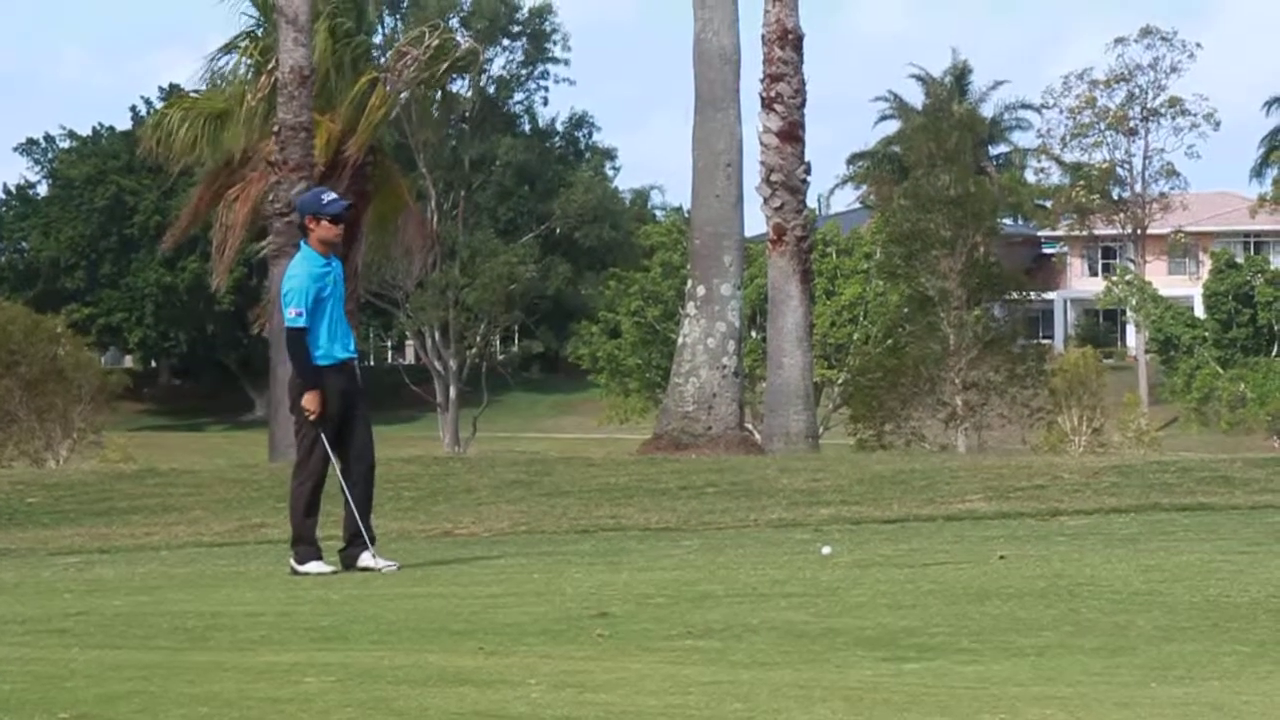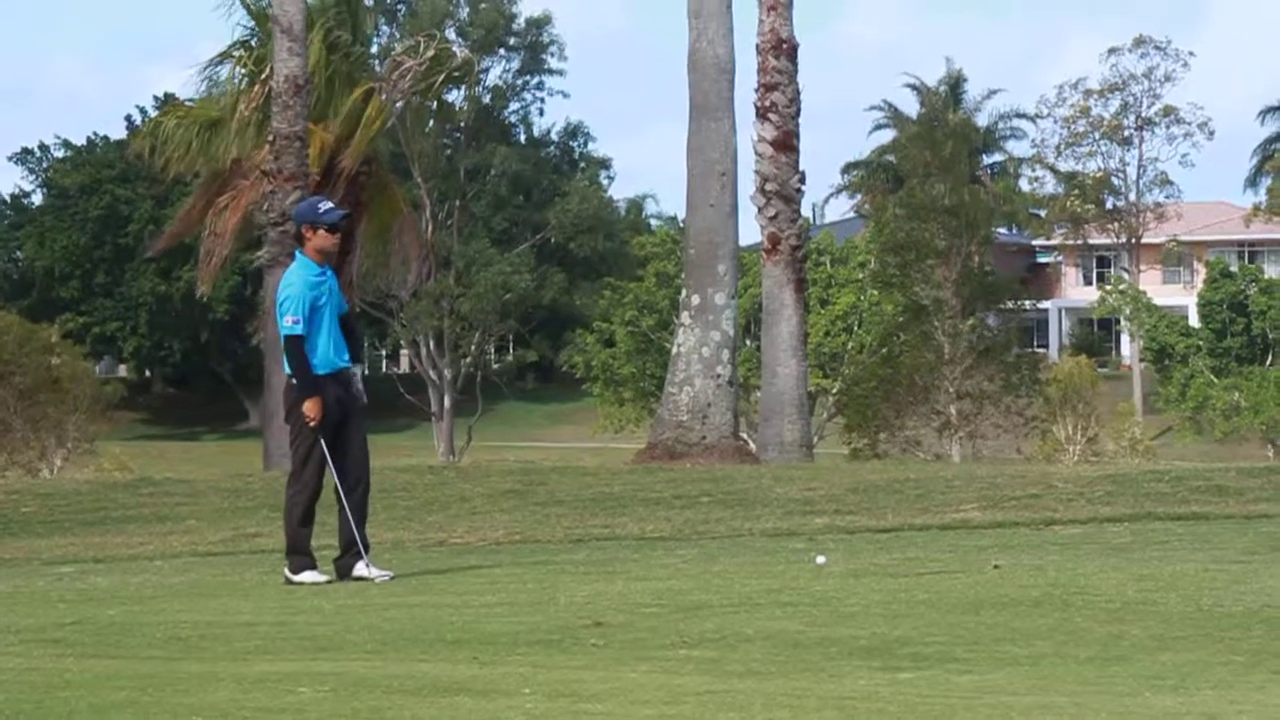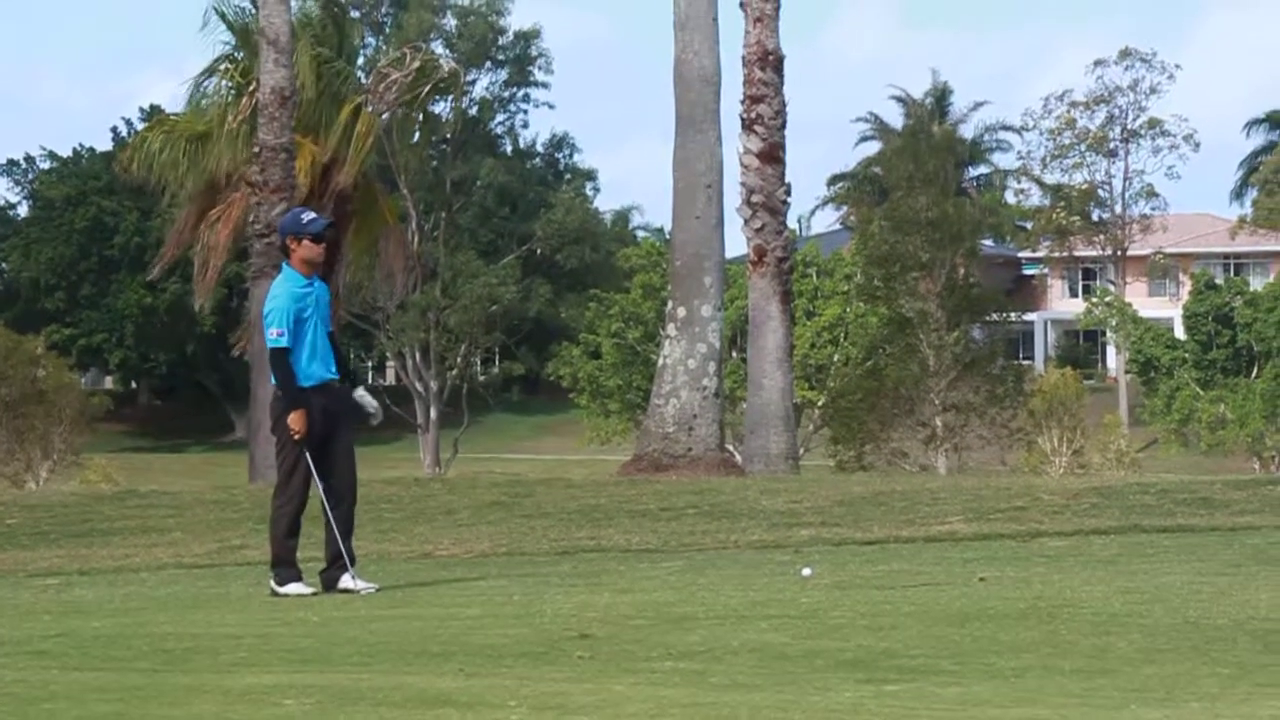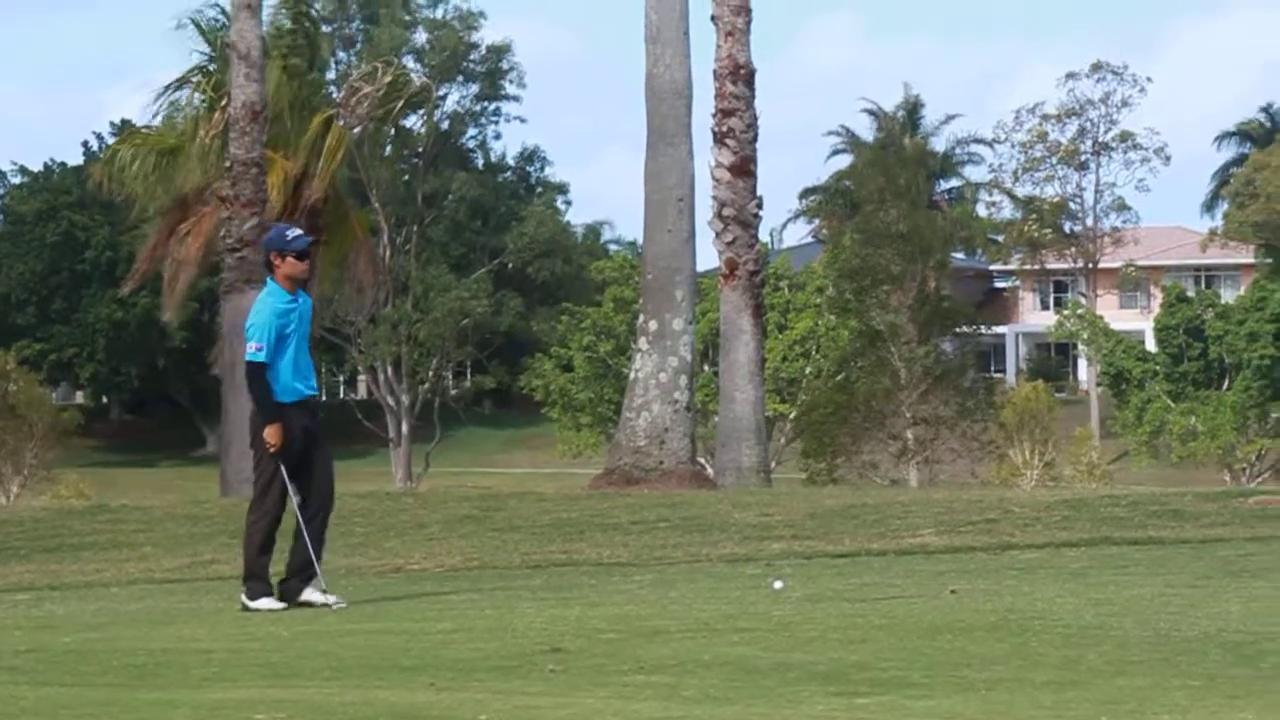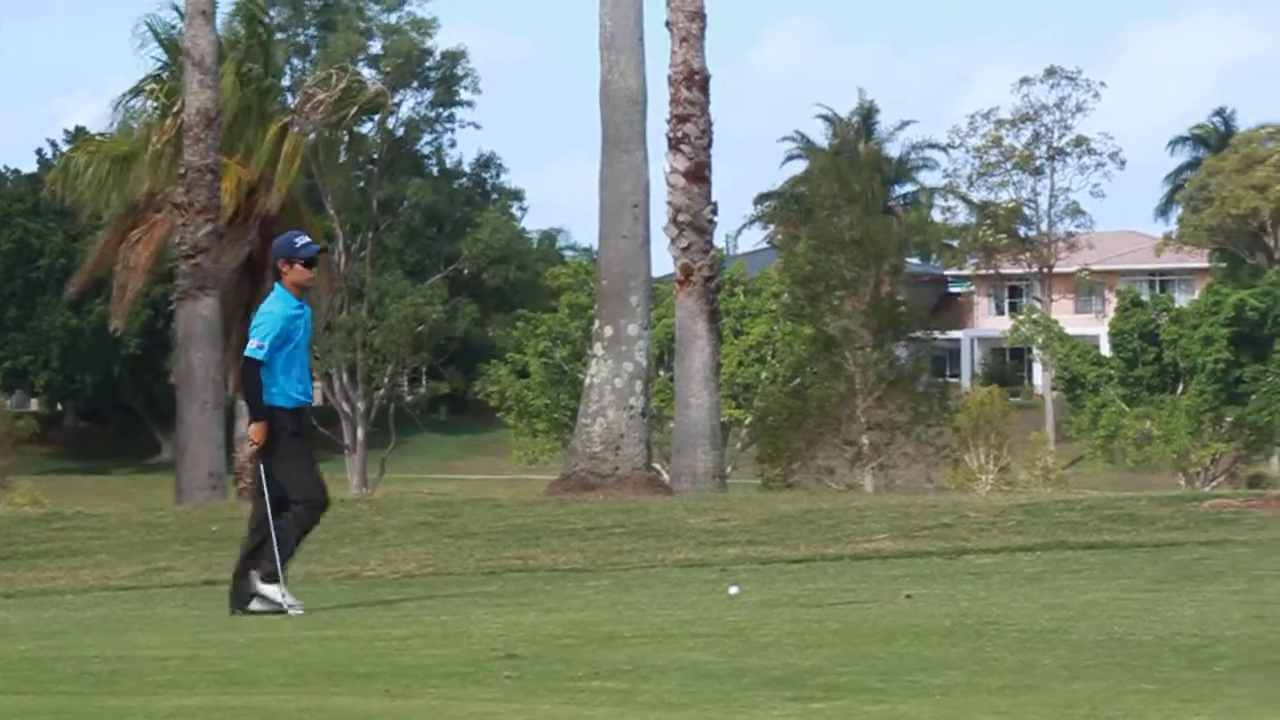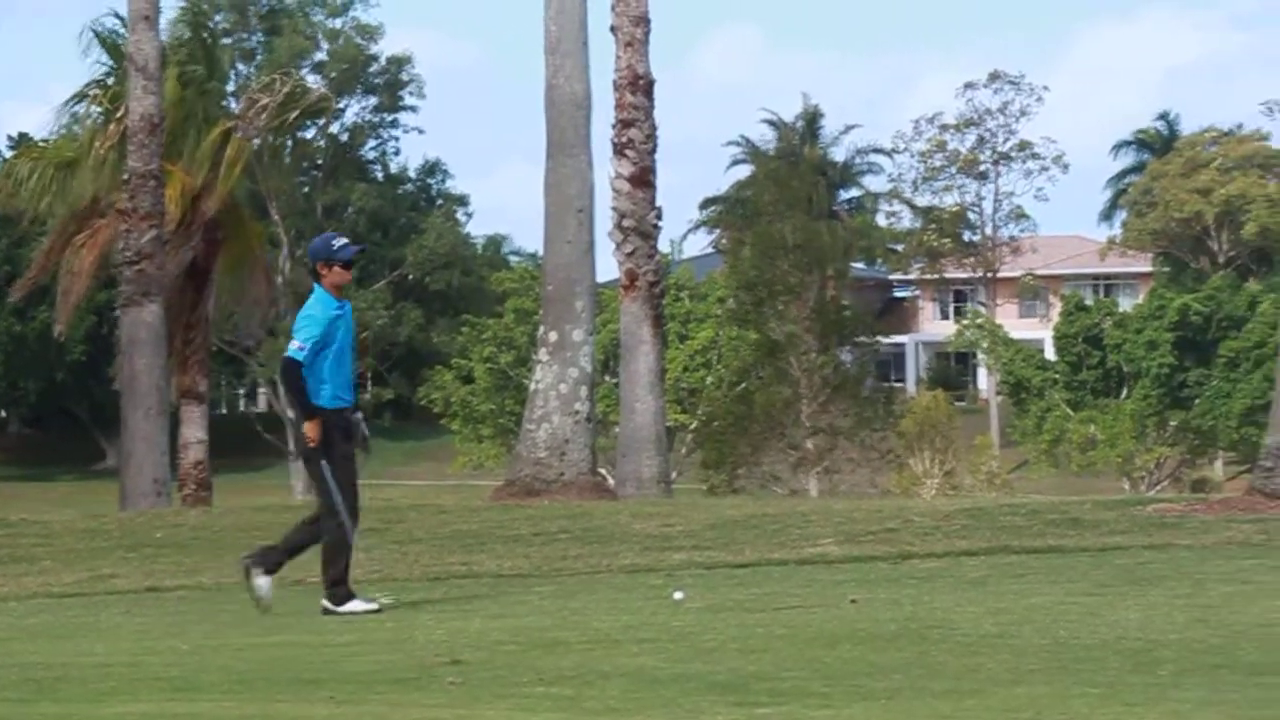
dt=0.5s
person 1, frame 1
left shoulder: (335, 265)
right shoulder: (301, 273)
right elbow: (294, 337)
right wrist: (310, 389)
left hip: (345, 373)
right hip: (317, 379)
left knee: (361, 463)
right knee: (312, 468)
left ankle: (358, 547)
right ankle: (304, 553)
person 1, frame 2
left shoulder: (328, 274)
right shoulder: (297, 282)
right elbow: (292, 344)
left wrist: (355, 366)
right wrist: (310, 395)
left hip: (341, 383)
right hip: (311, 389)
left knee: (356, 472)
right knee: (307, 478)
left ankle: (352, 557)
right ankle: (298, 562)
person 1, frame 3
left shoulder: (320, 288)
right shoulder: (283, 294)
right elbow: (278, 357)
left wrist: (354, 388)
right wrist: (295, 408)
left hip: (330, 395)
right hip: (299, 400)
left knee: (343, 485)
right knee: (293, 491)
left ankle: (338, 570)
right ankle: (284, 575)
person 1, frame 4
left shoulder: (303, 302)
right shoulder: (267, 309)
right elbow: (254, 371)
right wrist: (271, 422)
left hip: (305, 411)
right hip: (278, 416)
left knee: (319, 497)
right knee: (269, 506)
left ankle: (299, 583)
right ankle: (255, 589)
person 1, frame 5
left shoulder: (302, 309)
right shoulder: (276, 312)
right elbow: (250, 366)
right wrist: (258, 419)
left hip: (293, 419)
right hip: (276, 420)
left knee: (277, 506)
right knee: (311, 498)
left ankle: (247, 591)
right ankle: (266, 572)
person 1, frame 6
left shoulder: (343, 309)
right shoulder: (317, 314)
right elbow: (290, 368)
left wrist: (354, 412)
right wrist: (308, 418)
left hip: (337, 420)
right hip: (323, 423)
left knee: (332, 511)
right knee: (342, 509)
left ankle: (266, 561)
right ankle: (338, 595)
